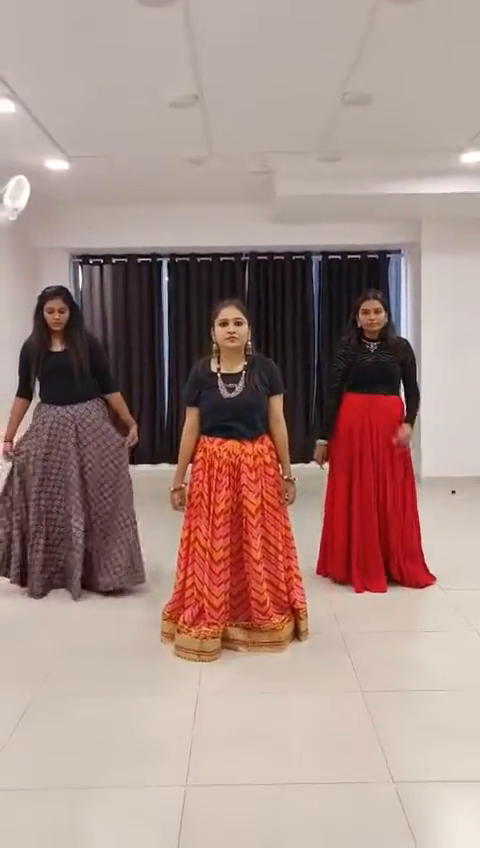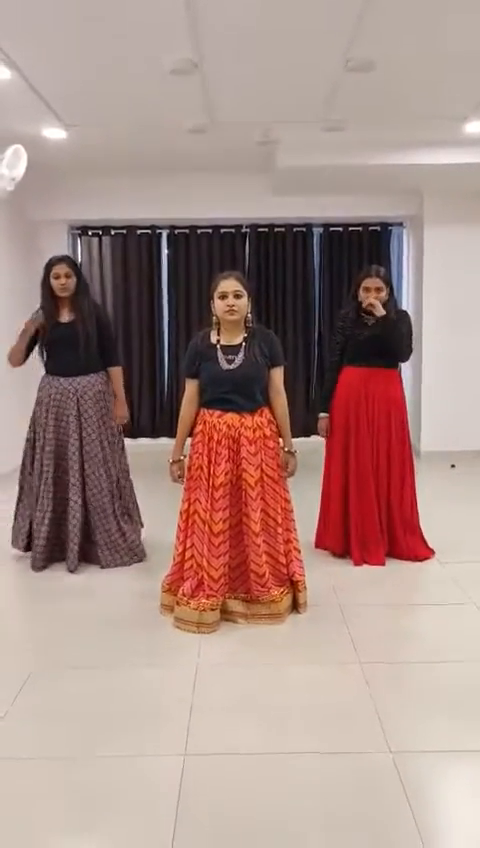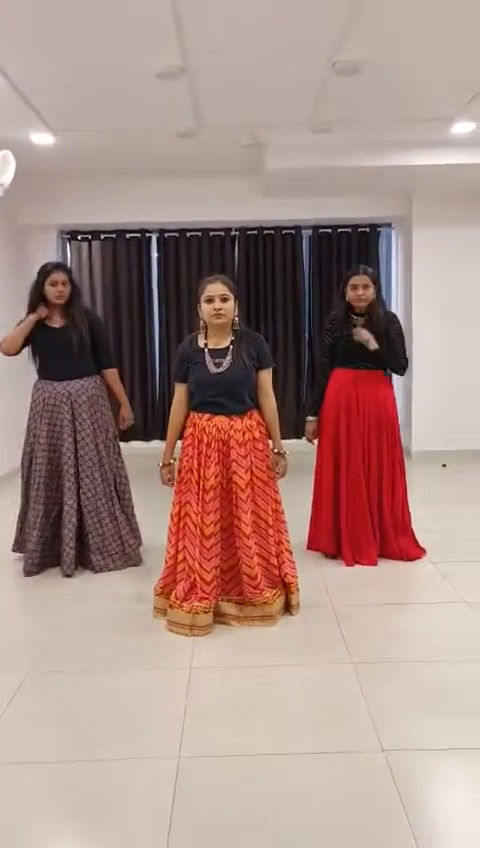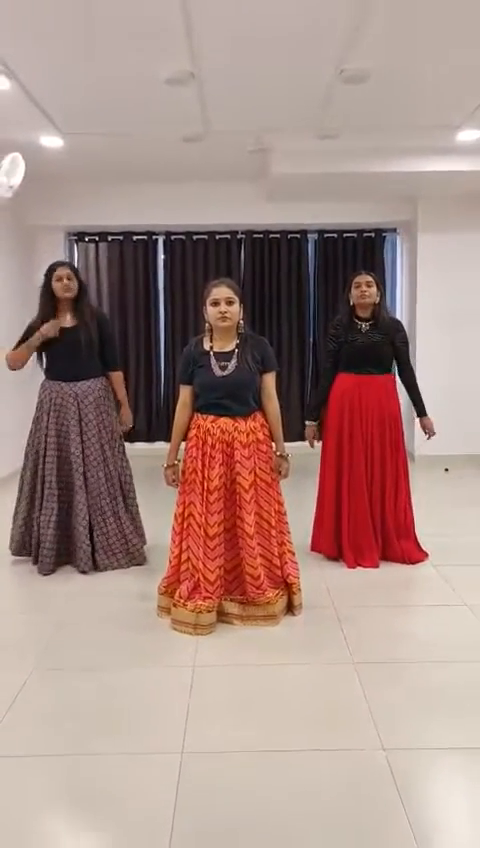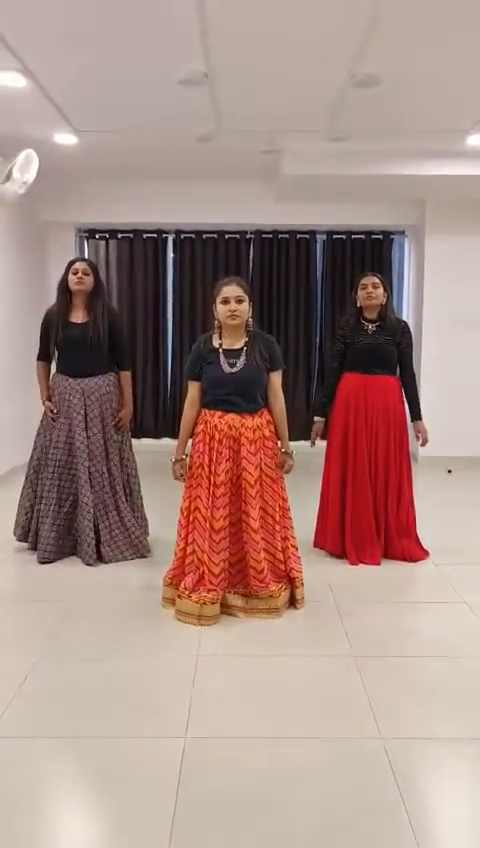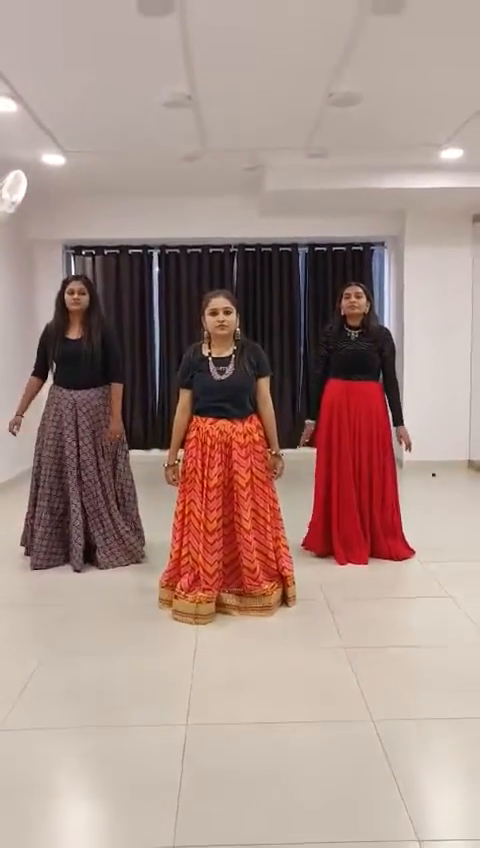
dt=0.5s
person 1, frame 1
left shoulder: (265, 369)
right shoulder: (200, 373)
left elbow: (277, 423)
right elbow: (190, 428)
left wrist: (287, 473)
right wrist: (178, 480)
left hip: (258, 466)
right hip: (212, 467)
left knee: (259, 544)
right knee: (211, 546)
left ankle: (261, 617)
right ankle: (208, 620)
person 1, frame 2
left shoulder: (266, 341)
right shoulder: (200, 345)
left elbow: (278, 395)
right elbow: (190, 400)
left wrist: (288, 445)
right wrist: (177, 453)
left hip: (257, 439)
right hip: (213, 440)
left knee: (258, 516)
right knee: (211, 519)
left ankle: (261, 589)
right ankle: (208, 593)
person 1, frame 3
left shoulder: (253, 343)
right shoulder: (188, 349)
left elbow: (266, 397)
right elbow: (179, 404)
left wrist: (278, 447)
right wrist: (166, 456)
left hip: (247, 441)
right hip: (202, 443)
left knee: (249, 519)
right knee: (202, 521)
left ankle: (252, 591)
right ankle: (200, 594)
person 1, frame 4
left shoulder: (258, 347)
right shoulder: (193, 352)
left elbow: (270, 400)
right elbow: (184, 406)
left wrist: (281, 450)
right wrist: (171, 458)
left hip: (250, 443)
right hip: (206, 444)
left knee: (252, 521)
right knee: (206, 522)
left ankle: (256, 592)
right ankle: (203, 594)
person 1, frame 5
left shoulder: (265, 345)
right shoulder: (202, 348)
left elbow: (276, 398)
right elbow: (192, 402)
left wrist: (285, 446)
right wrist: (179, 452)
left hip: (257, 439)
right hip: (213, 440)
left knee: (257, 515)
right knee: (212, 516)
left ankle: (257, 584)
right ankle: (207, 587)
person 1, frame 6
left shoulder: (253, 353)
right shoulder: (193, 357)
left elbow: (264, 403)
right elbow: (183, 409)
left wrist: (275, 450)
right wrist: (171, 457)
left hip: (246, 443)
right hip: (204, 444)
left knee: (249, 516)
right knee: (204, 518)
left ankle: (251, 585)
right ankle: (201, 587)
person 2, frame 1
left shoulder: (87, 343)
right shoulder: (32, 347)
left elbow: (108, 386)
left wrist: (130, 423)
left hip: (89, 424)
right hip: (50, 427)
left knee: (96, 497)
right knee: (49, 499)
left ankle: (102, 570)
right ankle: (49, 570)
person 2, frame 2
left shoulder: (94, 314)
right shoulder: (42, 318)
left elbow: (112, 360)
right elbow: (16, 359)
left wrist: (121, 401)
right wrist: (27, 331)
left hip: (93, 396)
right hip: (55, 398)
left knee: (97, 470)
right knee: (53, 471)
left ankle: (104, 541)
right ankle: (52, 542)
person 2, frame 3
left shoulder: (86, 318)
right shoulder: (34, 325)
left elbow: (106, 363)
left wrist: (123, 403)
right wrist: (34, 317)
left hip: (87, 400)
right hip: (49, 403)
left knee: (92, 473)
right knee: (49, 474)
left ankle: (100, 545)
right ankle: (48, 546)
person 2, frame 4
left shoulder: (96, 319)
right shoulder: (42, 325)
left elbow: (113, 365)
right elbow: (13, 361)
left wrist: (124, 405)
right wrist: (39, 336)
left hip: (94, 401)
right hip: (56, 402)
left knee: (98, 473)
right knee: (56, 475)
left ankle: (106, 544)
right ankle: (53, 544)
person 2, frame 5
left shoulder: (107, 315)
right shoulder: (54, 316)
left elbow: (123, 362)
right elbow: (43, 359)
left wrist: (127, 404)
right wrist: (45, 396)
left hip: (102, 396)
right hip: (65, 397)
left knee: (104, 469)
right knee: (60, 468)
left ankle: (111, 536)
right ankle: (58, 537)
person 2, frame 6
left shoulder: (102, 331)
right shoulder: (52, 331)
left elbow: (116, 377)
right elbow: (39, 374)
left wrist: (116, 418)
right wrist: (19, 412)
left hip: (95, 408)
right hip: (60, 408)
left knee: (98, 479)
right knee: (57, 478)
left ankle: (109, 543)
right ankle: (55, 544)
person 3, frame 1
left shoulder: (401, 347)
right shoulder: (347, 347)
left elbow: (413, 392)
right elbow: (333, 392)
left wrist: (408, 422)
right wrist: (323, 437)
left hip: (390, 427)
right hip: (352, 425)
left knee: (392, 498)
right knee: (353, 496)
left ankle: (399, 565)
right ankle: (355, 565)
person 3, frame 2
left shoulder: (399, 318)
right shoulder: (346, 319)
left elbow: (403, 354)
right elbow: (334, 365)
left wrist: (382, 316)
right wrist: (324, 410)
left hip: (387, 398)
right hip: (350, 398)
left knee: (389, 468)
right knee: (351, 469)
left ankle: (396, 537)
right ankle: (351, 538)
person 3, frame 3
left shoulder: (388, 320)
right shoulder: (335, 322)
left elbow: (401, 364)
right elbow: (323, 368)
left wrist: (375, 346)
right wrist: (313, 414)
left hip: (377, 400)
right hip: (340, 400)
left knee: (381, 471)
right knee: (341, 471)
left ankle: (388, 538)
right ankle: (344, 539)
person 3, frame 4
left shoulder: (393, 327)
right shoulder: (339, 327)
left elbow: (406, 370)
right elbow: (327, 372)
left wrist: (422, 413)
right wrist: (313, 417)
left hip: (382, 403)
right hip: (345, 403)
left knee: (385, 473)
right knee: (347, 473)
left ankle: (391, 542)
right ankle: (349, 542)
person 3, frame 5
left shoulder: (399, 328)
right shoulder: (346, 328)
left elbow: (407, 373)
right elbow: (334, 372)
left wrist: (417, 417)
right wrist: (321, 415)
left hip: (387, 404)
right hip: (350, 403)
left knee: (388, 472)
right knee: (351, 472)
left ankle: (393, 540)
right ankle: (351, 539)
person 3, frame 6
left shoulder: (381, 335)
right shoulder: (330, 335)
left elbow: (390, 380)
right elbow: (320, 377)
left wrist: (399, 423)
right wrist: (312, 419)
left hip: (371, 408)
right hip: (336, 408)
left knee: (374, 476)
right knee: (338, 475)
left ankle: (380, 540)
right ankle: (340, 540)
